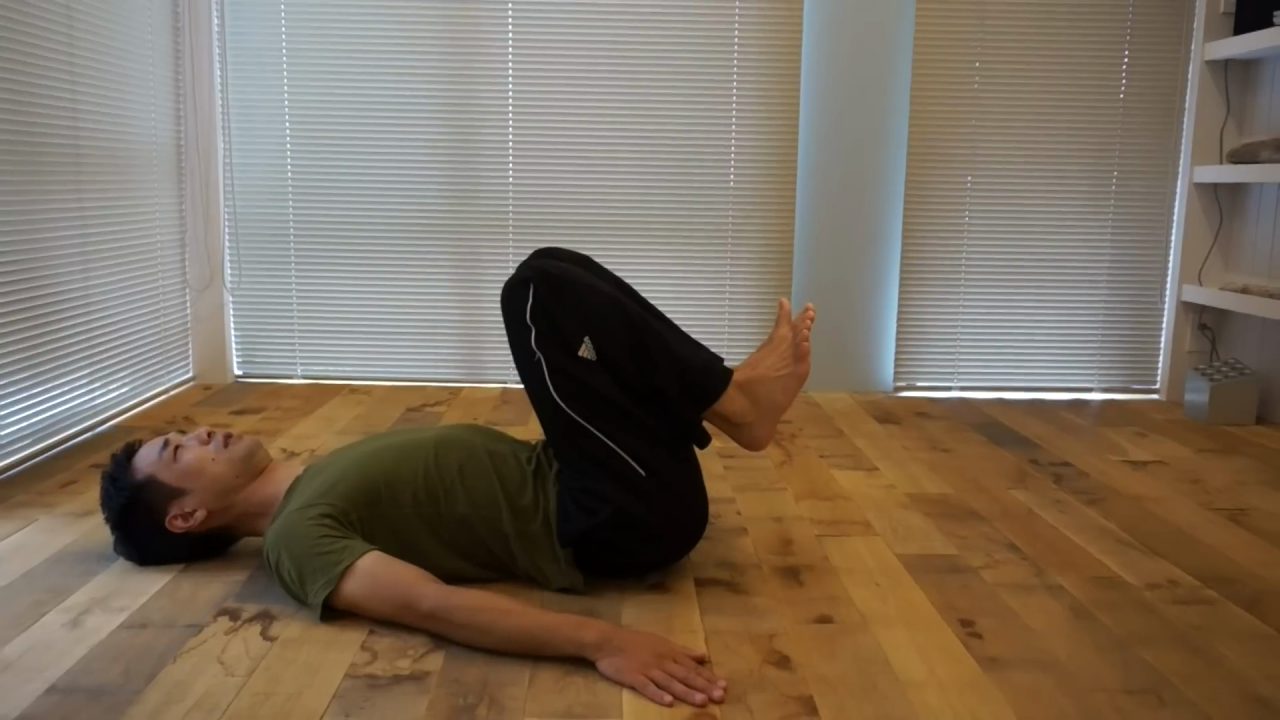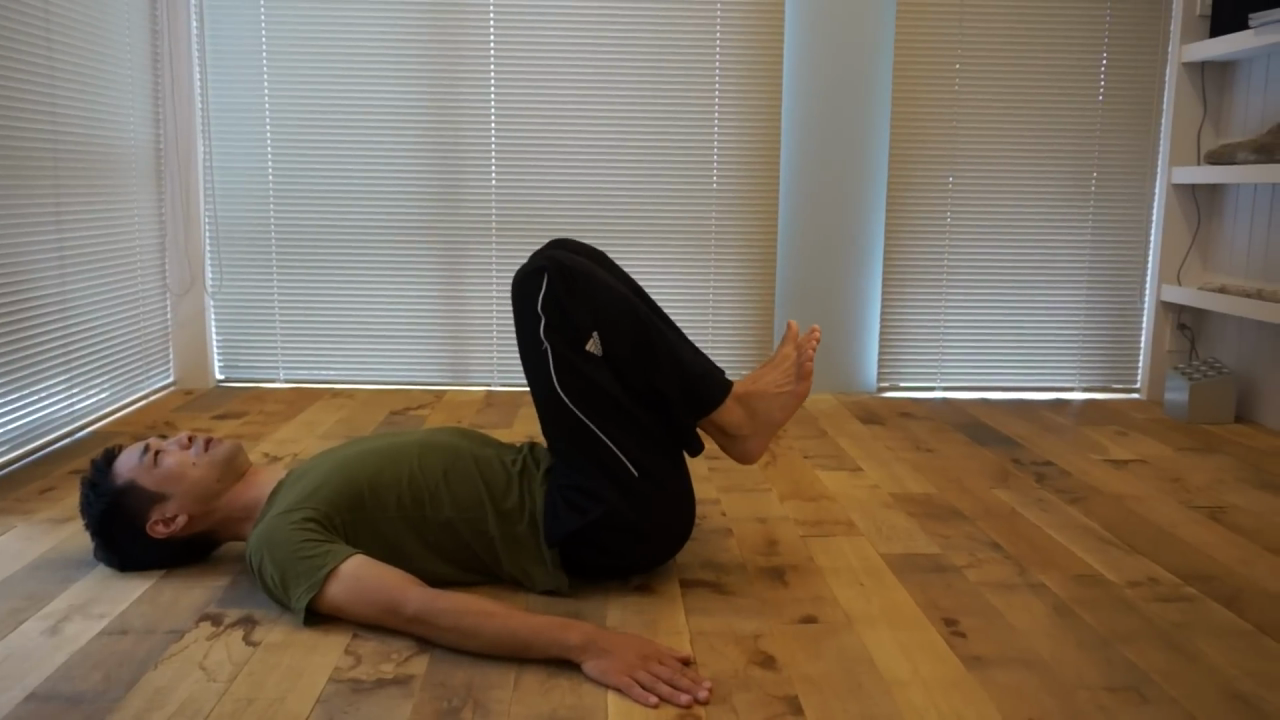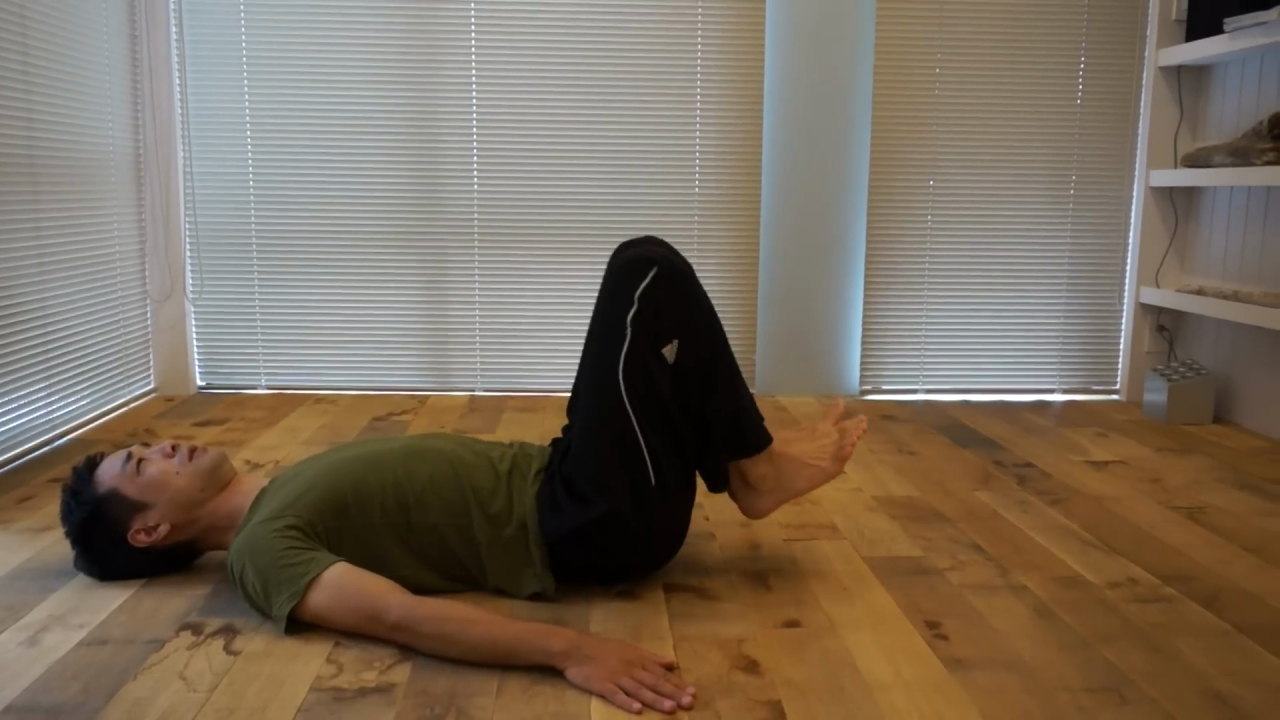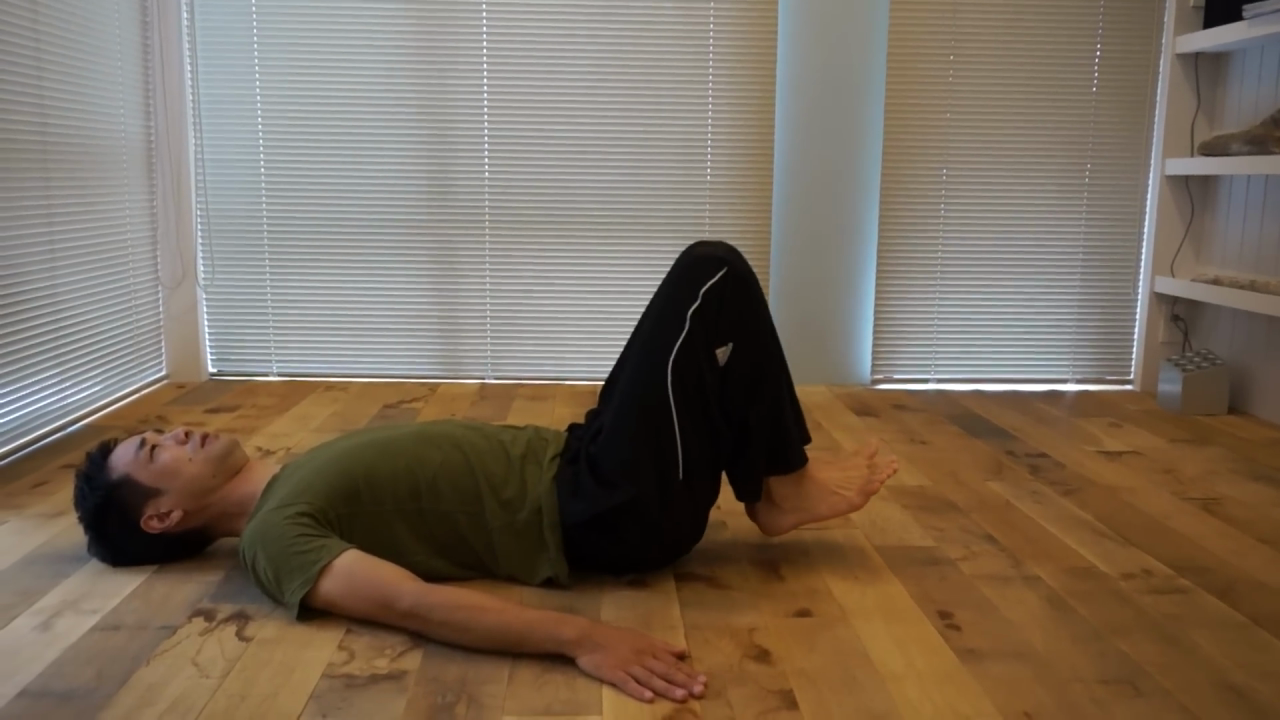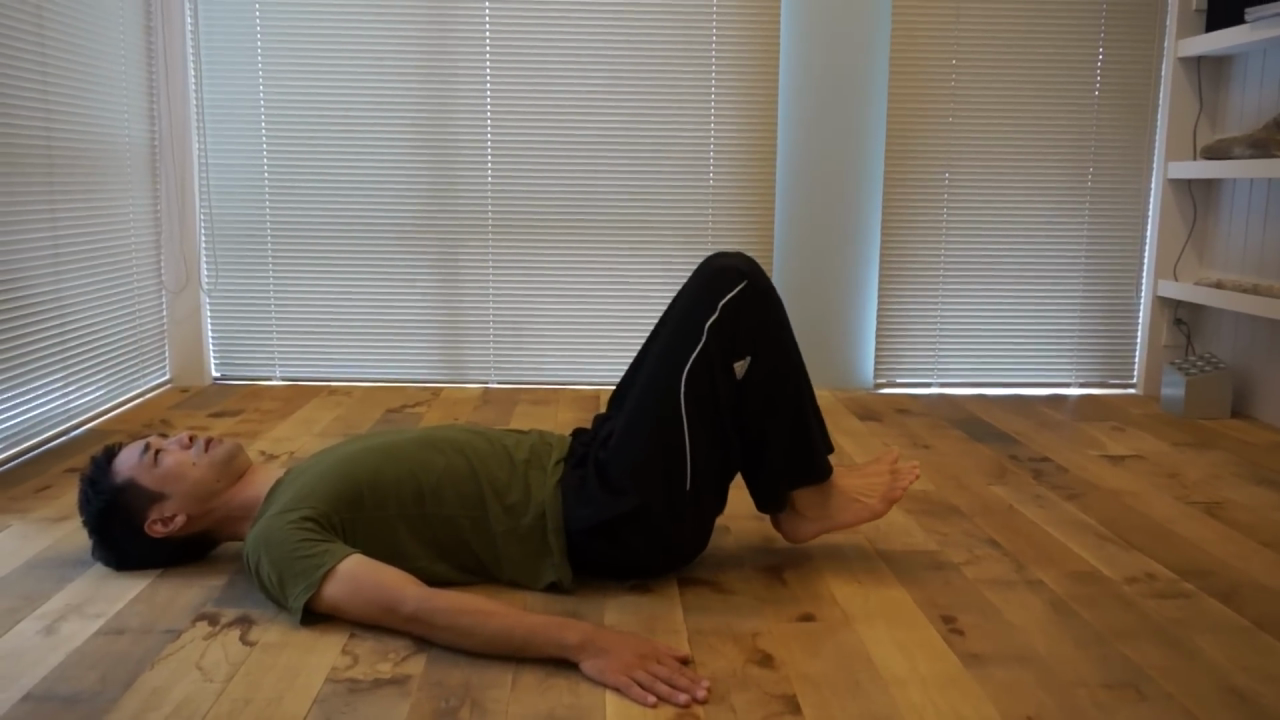
dt=0.7s
person 1, frame 1
left shoulder: (326, 485)
right shoulder: (301, 537)
right elbow: (430, 604)
right wrist: (599, 639)
left hip: (564, 486)
right hip: (618, 523)
left knee: (551, 274)
right knee: (543, 291)
left ankle: (730, 394)
right ankle: (733, 402)
person 1, frame 2
left shoulder: (306, 489)
right shoulder: (283, 542)
right elbow: (417, 609)
right wrist: (586, 642)
left hip: (549, 482)
right hip: (608, 525)
left knee: (565, 266)
right knee: (552, 280)
left ankle: (729, 406)
right ankle: (731, 414)
person 1, frame 3
left shoulder: (288, 498)
right shoulder: (265, 552)
right elbow: (400, 615)
right wrist: (570, 648)
left hip: (549, 477)
right hip: (592, 527)
left knee: (643, 265)
right knee: (649, 279)
left ankle: (748, 463)
right ankle: (752, 470)
person 1, frame 4
left shoulder: (300, 484)
right shoulder: (276, 539)
right elbow: (413, 605)
right wrist: (579, 635)
left hip: (572, 463)
right hip: (605, 514)
left knee: (708, 274)
right knee: (711, 277)
left ankle: (778, 479)
right ankle: (776, 489)
person 1, frame 5
left shoulder: (305, 487)
right shoulder: (281, 543)
right elbow: (417, 607)
right wrist: (584, 640)
left hip: (576, 465)
right hip: (611, 518)
left knee: (726, 285)
right knee: (730, 291)
left ankle: (801, 487)
right ankle: (801, 499)
